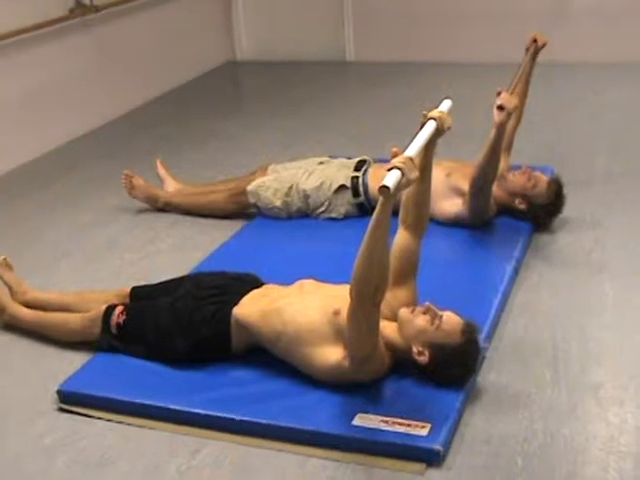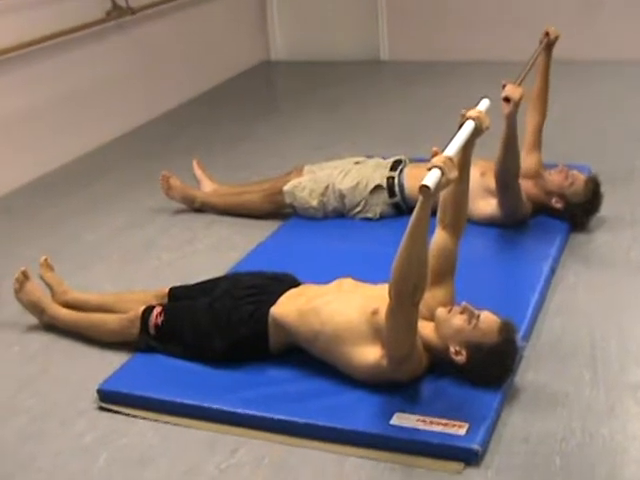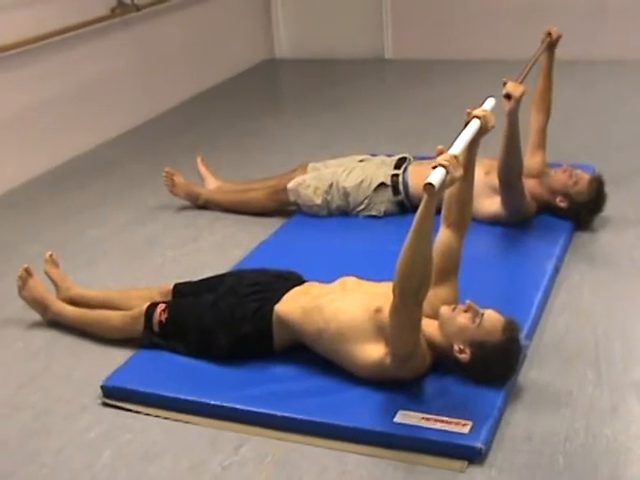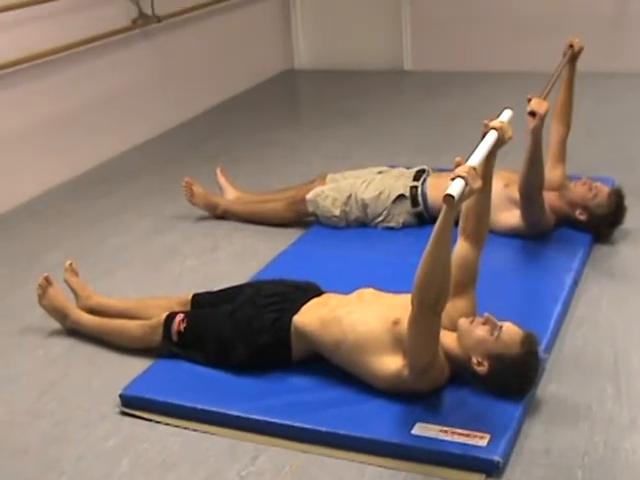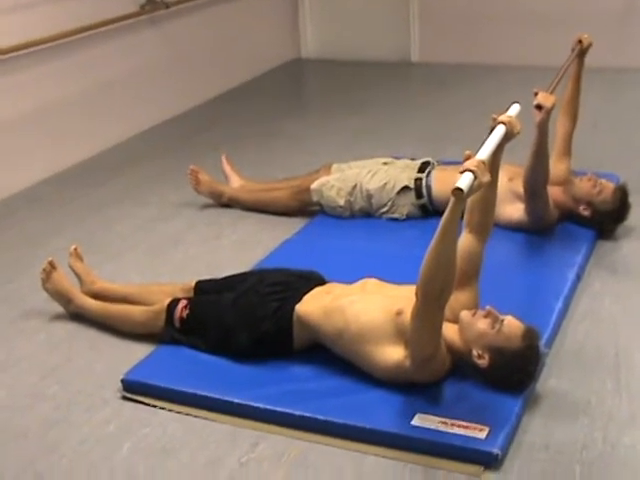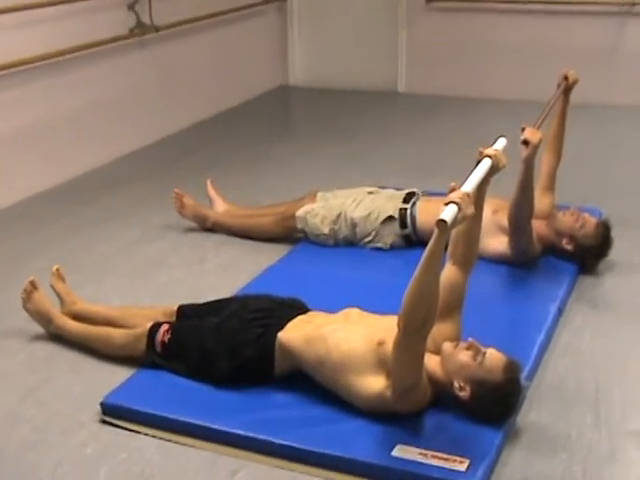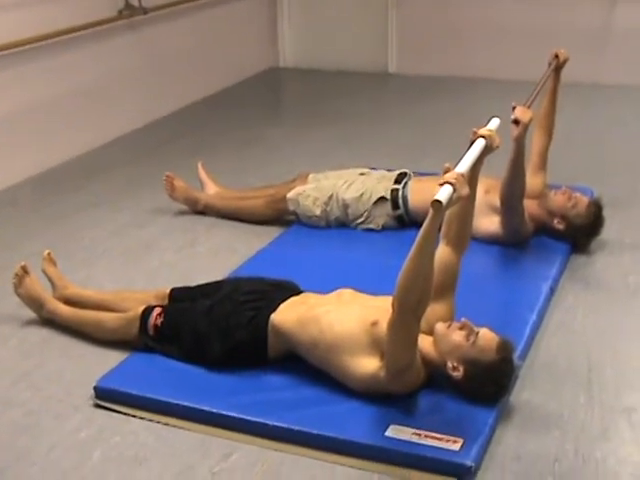
dt=0.7s
person 1, frame 1
left shoulder: (367, 361)
right shoulder: (398, 313)
left elbow: (364, 297)
right elbow: (411, 234)
left wrist: (386, 200)
right wrist: (427, 149)
left hip: (218, 328)
right hip: (247, 288)
left knee: (102, 324)
right knee: (124, 297)
person 1, frame 2
left shoulder: (406, 360)
right shoulder: (435, 311)
left elbow: (402, 297)
right elbow: (449, 233)
left wrist: (426, 199)
right wrist: (466, 150)
left hip: (257, 326)
right hip: (285, 287)
left knee: (141, 323)
right knee: (164, 297)
left ankle: (52, 311)
right ankle: (70, 297)
person 1, frame 3
left shoulder: (408, 359)
right shoulder: (439, 310)
left elbow: (405, 293)
right elbow: (454, 231)
left wrist: (431, 196)
right wrist: (472, 147)
left hip: (262, 324)
right hip: (290, 285)
left knee: (144, 320)
right knee: (169, 293)
left ankle: (54, 308)
right ankle: (74, 293)
person 1, frame 4
left shoulder: (426, 372)
right shoulder: (457, 321)
left elbow: (423, 306)
right elbow: (472, 243)
left wrist: (449, 208)
right wrist: (489, 162)
left hip: (280, 333)
right hip: (308, 296)
left knee: (163, 328)
right knee: (187, 305)
left ankle: (75, 317)
right ankle: (93, 301)
person 1, frame 5
left shoulder: (428, 361)
right shoulder: (460, 313)
left elbow: (429, 297)
right elbow: (476, 236)
left wrist: (458, 201)
right wrist: (497, 152)
left hip: (282, 323)
right hip: (311, 285)
left knee: (168, 316)
right knee: (190, 289)
left ankle: (79, 302)
right ankle: (96, 287)
person 1, frame 6
left shoulder: (410, 393)
right shoulder: (443, 344)
left elbow: (410, 329)
right elbow: (459, 269)
left wrist: (442, 234)
right wrist: (480, 187)
left hip: (263, 349)
right hip: (292, 312)
left knee: (146, 340)
right knee: (171, 315)
left ankle: (60, 322)
right ankle: (77, 307)
person 1, frame 7
left shoulder: (403, 373)
right shoulder: (436, 325)
left elbow: (406, 309)
right elbow: (452, 250)
left wrist: (437, 214)
right wrist: (474, 166)
left hip: (255, 332)
right hip: (285, 294)
left knee: (140, 323)
right knee: (164, 297)
left ankle: (51, 307)
right ankle: (67, 291)
person 2, frame 1
left shoulder: (479, 210)
right shoulder: (499, 177)
right elbow: (512, 118)
left wrist: (497, 127)
right wrist: (530, 59)
left hip: (349, 192)
right hip: (357, 168)
left knee: (246, 196)
right knee: (261, 174)
left ankle: (163, 199)
right ankle: (176, 189)
person 2, frame 2
left shoulder: (515, 208)
right shoulder: (532, 173)
left elbow: (501, 180)
right elbow: (538, 119)
left wrist: (508, 118)
right wrist: (546, 54)
left hip: (385, 192)
right hip: (393, 168)
left knee: (284, 196)
right knee: (297, 175)
left ankle: (198, 199)
right ankle: (216, 189)
person 2, frame 3
left shoulder: (518, 207)
right shoulder: (536, 172)
left elbow: (506, 177)
right elbow: (541, 116)
left wrist: (509, 115)
right wrist: (549, 54)
left hip: (389, 190)
right hip: (395, 165)
left knee: (288, 194)
right knee: (302, 171)
left ankle: (203, 196)
right ankle: (219, 187)
person 2, frame 4
left shoulder: (538, 220)
right shoulder: (556, 186)
left elbow: (527, 196)
right elbow: (562, 128)
left wrist: (534, 132)
right wrist: (571, 66)
left hip: (407, 201)
right hip: (416, 176)
left knee: (305, 204)
right knee: (321, 183)
left ankle: (222, 206)
right ankle: (236, 196)
person 2, frame 5
left shoulder: (541, 214)
right shoulder: (561, 180)
left elbow: (531, 188)
right elbow: (568, 124)
left wrist: (539, 126)
right wrist: (580, 62)
left hip: (412, 192)
right hip: (420, 169)
left knee: (310, 195)
right knee: (325, 172)
left ankle: (226, 193)
right ankle: (241, 186)
person 2, frame 6
left shoulder: (524, 247)
right shoulder: (544, 213)
left elbow: (517, 221)
right elbow: (553, 161)
left wrist: (525, 162)
right wrist: (565, 98)
left hip: (395, 222)
right hip: (405, 199)
left knee: (294, 221)
right knee: (310, 202)
left ankle: (213, 219)
right ankle: (224, 211)
person 2, frame 7
left shoulder: (516, 228)
right shoulder: (536, 193)
left elbow: (509, 200)
right elbow: (544, 141)
left wrist: (515, 141)
right wrist: (556, 77)
left hip: (388, 203)
right hip: (395, 180)
left knee: (285, 204)
right knee: (300, 182)
left ankle: (203, 201)
right ankle: (216, 194)
